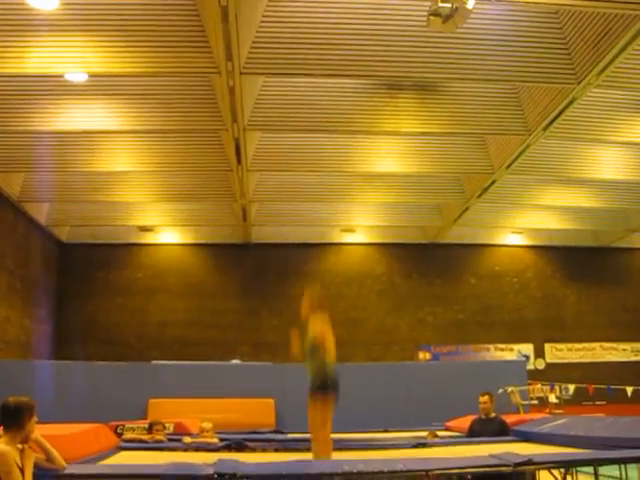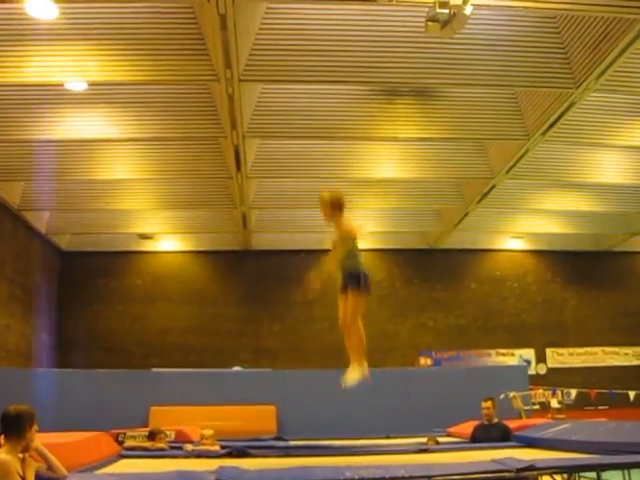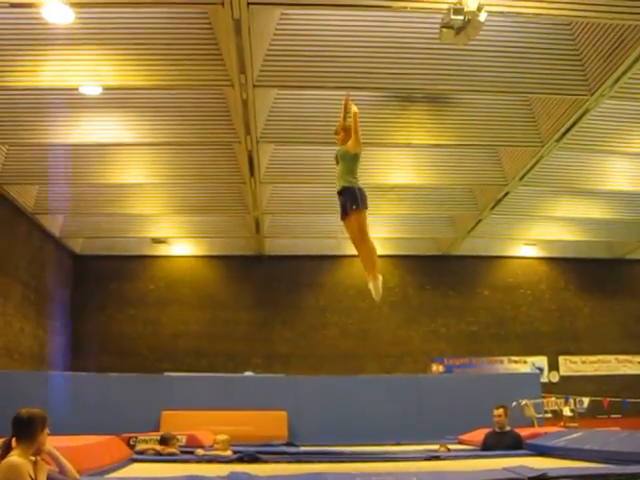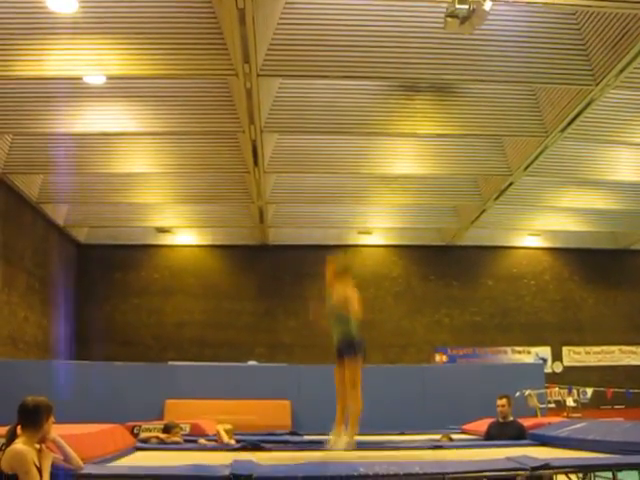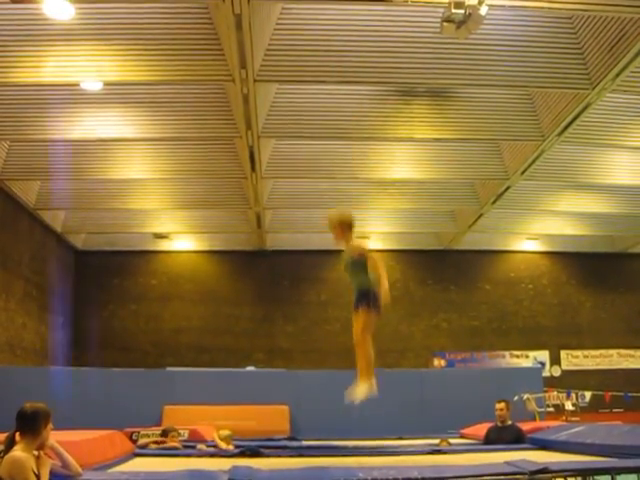
dt=1s
person 1, frame 1
left shoulder: (321, 325)
right shoulder: (309, 327)
left elbow: (330, 346)
right elbow: (298, 354)
left wrist: (330, 354)
right wrist: (295, 342)
left hip: (326, 381)
right hip: (316, 381)
left knee: (322, 428)
right knee: (315, 428)
right ankle: (317, 459)
person 1, frame 2
left shoulder: (344, 226)
right shoulder: (338, 230)
left elbow: (353, 234)
right elbow: (334, 256)
right wrist: (318, 275)
left hip: (357, 277)
right hip: (347, 279)
left knee: (352, 321)
right knee: (344, 323)
left ankle: (360, 365)
right ankle: (355, 365)
person 1, frame 3
left shoulder: (354, 144)
right shoulder: (343, 149)
left elbow: (355, 116)
right elbow: (343, 125)
left wrist: (352, 106)
right wrist: (344, 111)
left hip: (353, 192)
right hip: (344, 195)
left knee: (363, 237)
right knee: (357, 241)
left ankle: (375, 275)
right ankle: (371, 277)
person 1, frame 4
left shoulder: (347, 290)
right shoulder: (335, 292)
left elbow: (356, 308)
left hip: (352, 345)
right hip: (341, 345)
left knee: (352, 388)
right knee: (341, 392)
left ankle: (351, 433)
right ankle: (340, 432)
person 1, frame 5
left shoulder: (357, 247)
right shoulder: (347, 249)
left elbow: (377, 263)
left wrist: (384, 284)
left hip: (369, 294)
right hip: (360, 295)
left knee: (363, 338)
right knee: (359, 341)
left ankle: (368, 381)
right ankle: (362, 382)
